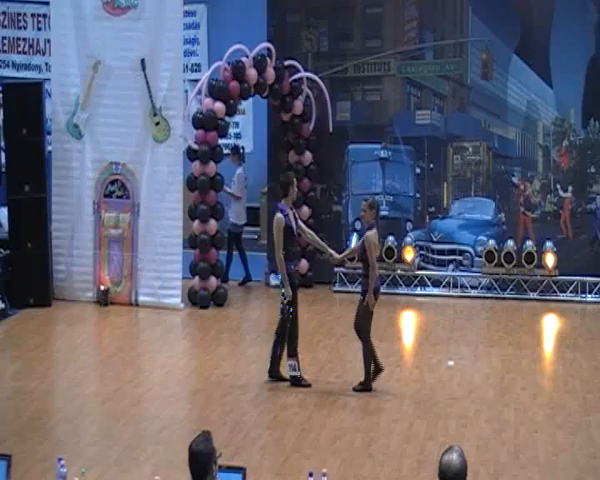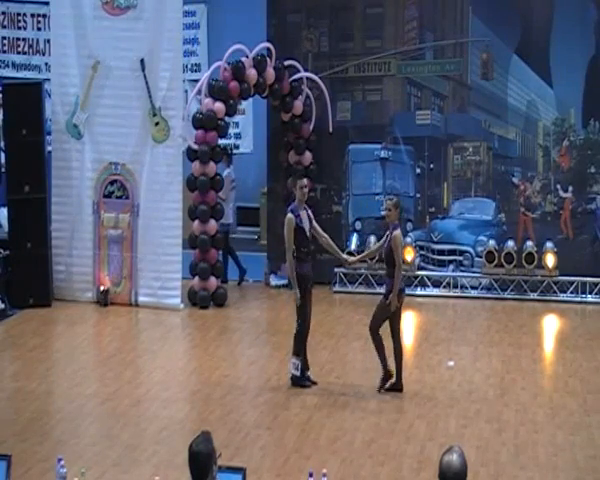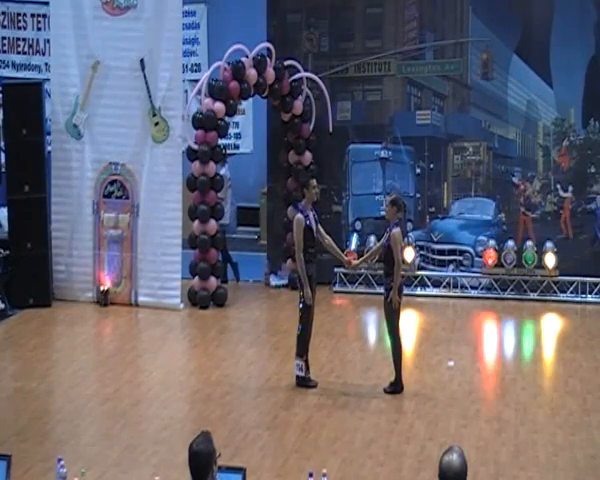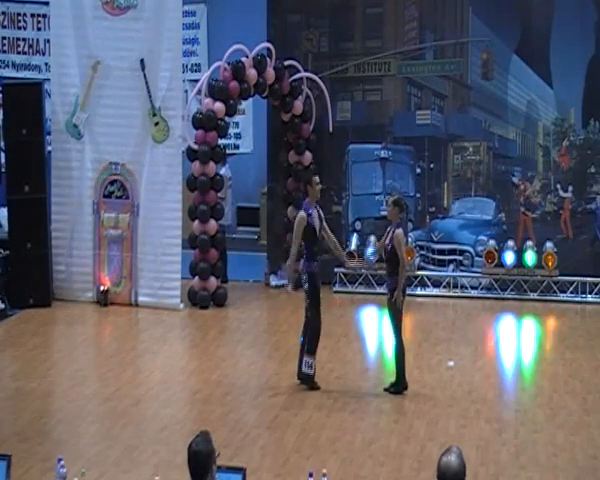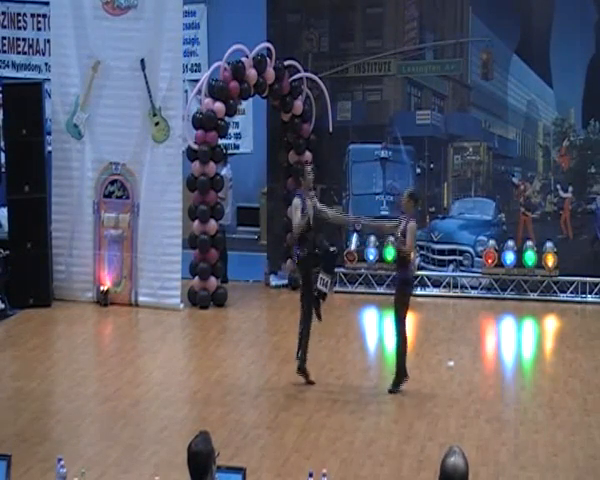
dt=1s
person 1, frame 1
left shoulder: (292, 212)
right shoulder: (280, 217)
left elbow: (308, 234)
right elbow: (278, 254)
left wrist: (329, 251)
right wrist: (287, 285)
left hip: (293, 272)
right hip: (287, 273)
left knee: (284, 322)
right knee: (292, 323)
left ankle: (274, 369)
right ankle: (294, 374)
person 1, frame 2
left shoulder: (308, 212)
right shoulder: (291, 217)
left elbow: (322, 237)
right elbow: (289, 254)
left wrist: (341, 256)
right wrist: (294, 286)
left hip: (308, 270)
right hip: (299, 272)
left knee: (306, 322)
right knee: (302, 323)
left ankle: (303, 371)
right ankle: (296, 373)
person 1, frame 3
left shoulder: (312, 213)
right shoulder: (300, 217)
left elbow: (325, 239)
right elbow: (298, 255)
left wrist: (343, 258)
right wrist: (305, 286)
left hip: (312, 271)
right hip: (305, 274)
left knee: (308, 323)
right knee: (305, 323)
left ankle: (305, 370)
right ankle: (301, 375)
person 1, frame 4
left shoulder: (318, 211)
right shoulder: (303, 215)
left elbow: (328, 237)
right elbow: (294, 249)
left wrist: (345, 258)
right wrist: (290, 280)
left hip: (316, 268)
right hip: (308, 269)
left knee: (310, 321)
right knee: (314, 323)
left ankle: (304, 368)
right ankle: (307, 374)
person 1, frame 5
left shoulder: (312, 201)
right shoulder: (297, 202)
left elbow: (329, 214)
right elbow: (296, 228)
left wrist: (352, 220)
right wrist: (309, 209)
left hip: (310, 258)
right hip: (303, 258)
left knee: (308, 311)
left ankle: (302, 364)
person 2, frame 1
left shoulder: (370, 234)
right shoulder: (370, 232)
left elbow: (373, 266)
right elbow: (357, 248)
left wrist: (370, 293)
right wrist: (340, 256)
left hip: (370, 287)
right hip: (368, 286)
left knee: (364, 332)
right knee: (358, 327)
left ankle: (367, 382)
right ankle: (375, 365)
person 2, frame 2
left shoulder: (396, 234)
right shoulder: (390, 232)
left elbow: (399, 266)
right elbow: (376, 249)
left wrist: (394, 294)
right wrist: (356, 259)
left hip: (395, 289)
right hip: (392, 288)
left knee: (374, 328)
right knee: (395, 334)
left ankle: (386, 372)
right ankle: (398, 381)
person 2, frame 3
left shoulder: (396, 231)
right shoulder: (391, 230)
left elbow: (398, 263)
right elbow: (377, 249)
left wrist: (394, 290)
right wrist: (359, 262)
left hip: (393, 287)
right hip: (389, 285)
left knee: (393, 334)
right knee: (393, 333)
left ankle: (398, 382)
right ankle: (397, 380)
person 2, frame 4
left shoulder: (398, 232)
right shoulder: (390, 230)
left elbow: (403, 263)
right elbow: (380, 249)
left wrist: (399, 290)
left hip: (396, 286)
right hip: (392, 285)
left knee: (397, 334)
right knee: (395, 334)
left ankle: (401, 381)
right ankle: (399, 380)
person 2, frame 5
left shoulder: (411, 224)
right shoulder: (402, 222)
left elbow: (408, 250)
right elbow: (384, 226)
left wrist: (399, 241)
right wrist: (364, 223)
left hip: (405, 277)
right hip: (401, 276)
left knee: (399, 325)
right knee: (399, 324)
left ankle: (400, 373)
right ankle: (401, 372)
person 3, frame 1
left shoulder: (239, 173)
right shoulder: (240, 171)
left elbow: (238, 195)
left wrist: (225, 189)
right wrist: (228, 189)
left hip: (236, 217)
right hip: (238, 216)
left knee: (230, 246)
right knee: (238, 245)
left ankle: (226, 275)
right ankle: (247, 274)
person 3, frame 2
left shoulder: (226, 174)
right shoulder: (231, 172)
left elbow: (223, 197)
left hip: (224, 216)
right hip: (228, 215)
left knee: (225, 246)
right knee: (227, 246)
left ankle: (224, 276)
right ankle: (240, 269)
person 3, frame 3
left shoulder: (223, 173)
right shoulder: (225, 171)
left elbow: (220, 196)
left hip: (221, 216)
right hip: (224, 216)
left knee: (221, 246)
right knee: (222, 246)
left ankle: (224, 275)
person 3, frame 4
left shoulder: (223, 173)
right shoulder: (226, 170)
left elbow: (220, 196)
left hip: (221, 217)
right hip: (224, 216)
left knee: (221, 247)
right knee: (221, 247)
left ankle: (223, 275)
right ankle: (222, 275)
person 3, frame 5
left shoulder: (223, 174)
right shoulder: (227, 170)
left elbow: (221, 197)
left hip: (221, 217)
right hip: (224, 216)
left knee: (221, 248)
right knee: (221, 248)
left ankle: (222, 275)
right ankle: (223, 275)
